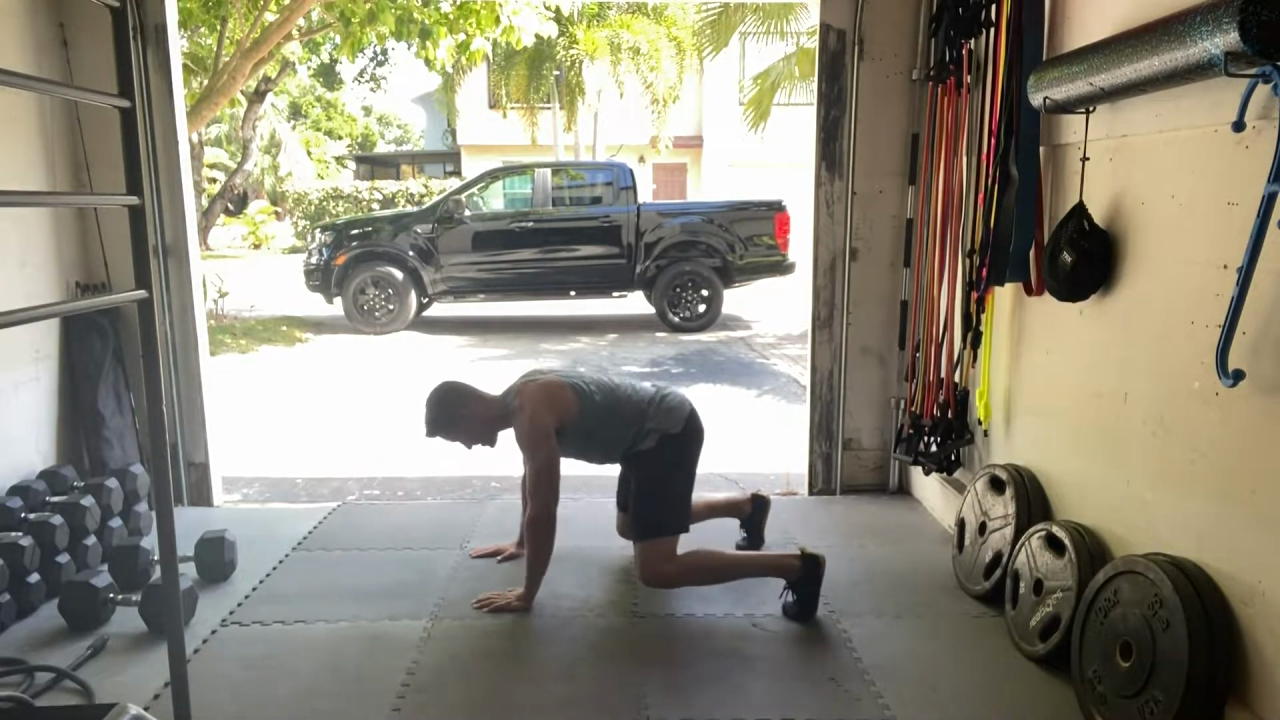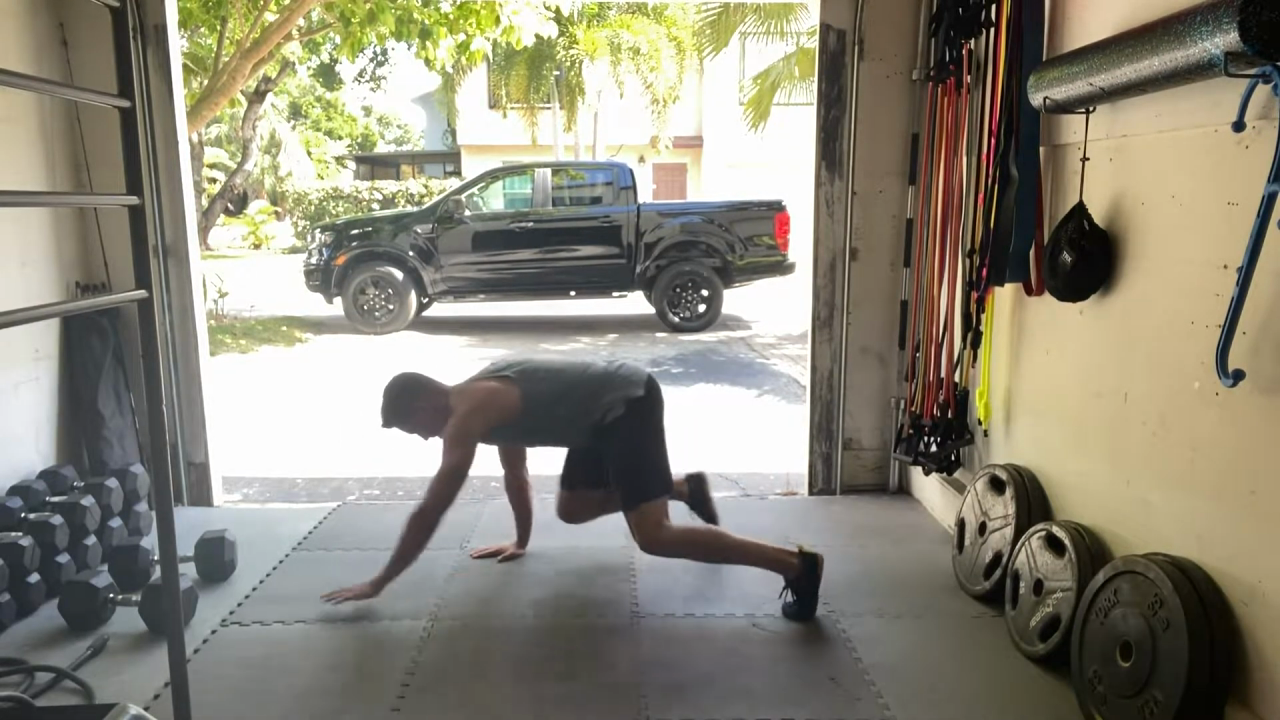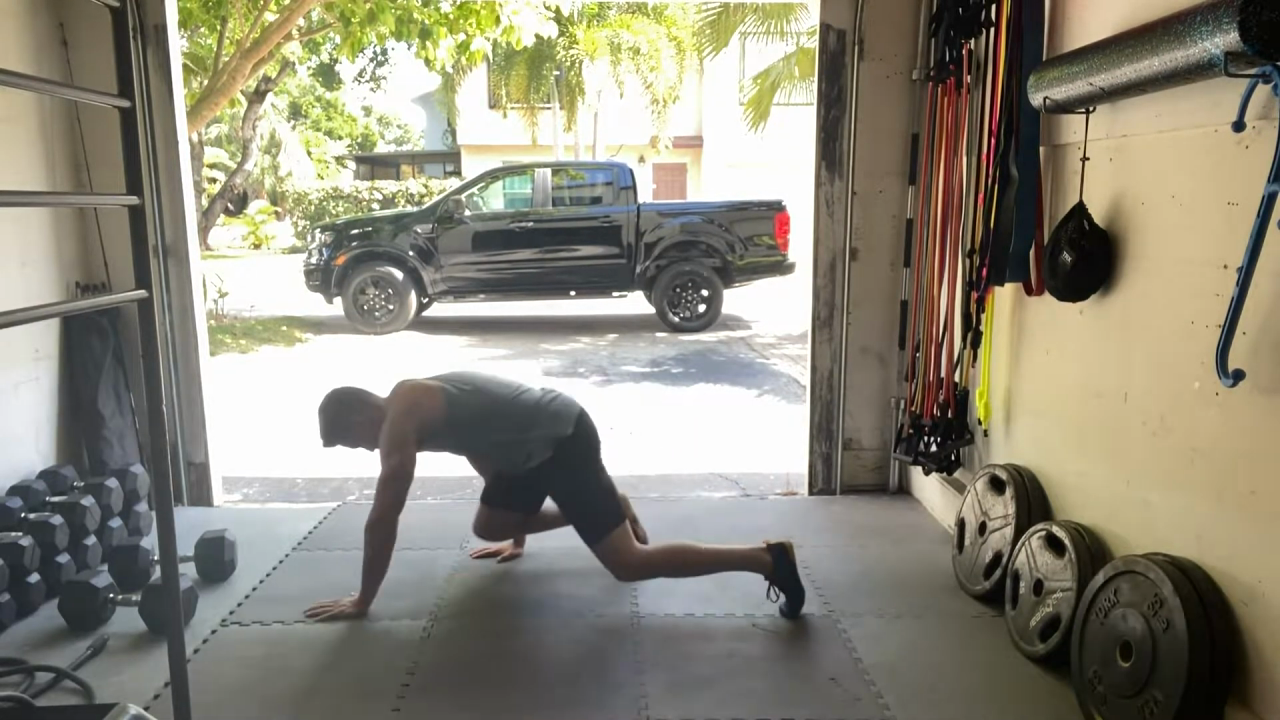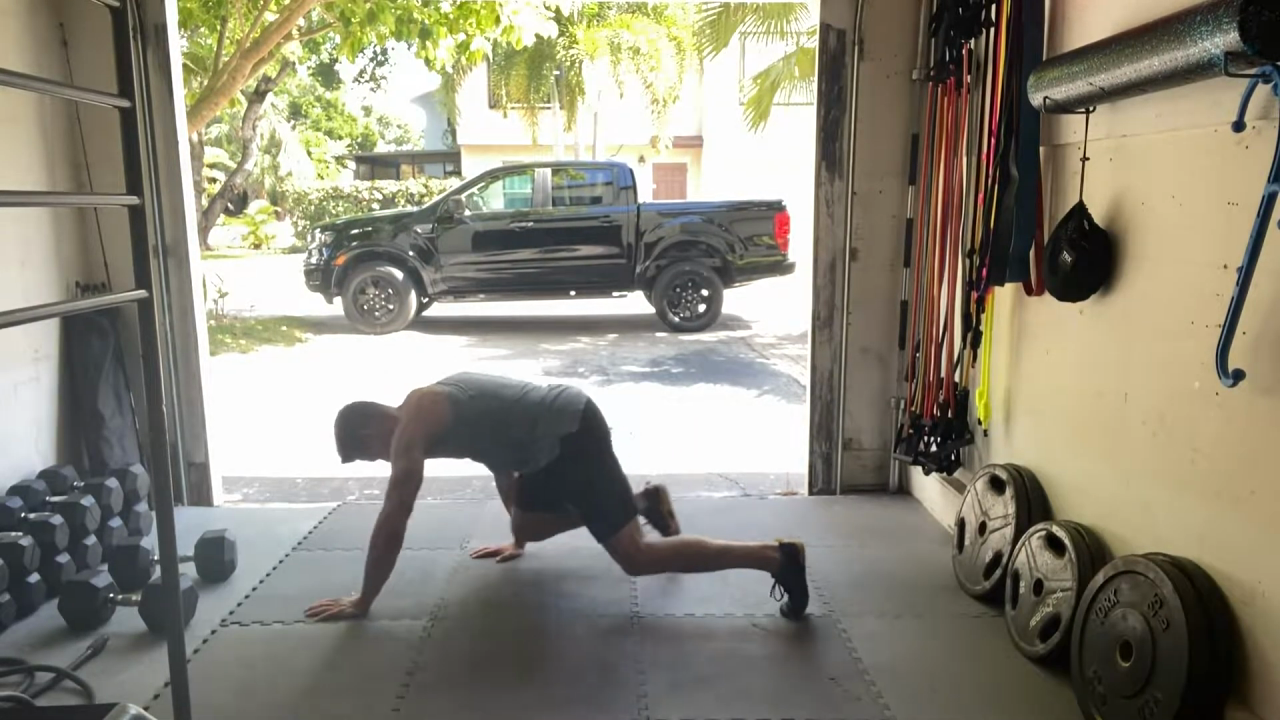
dt=0.3s
person 1, frame 1
left shoulder: (530, 414)
right shoulder: (521, 400)
left elbow: (543, 510)
right elbow: (533, 478)
left wrist: (527, 594)
right wrist: (520, 543)
left hip: (668, 434)
right hip: (655, 431)
left knee: (657, 571)
right knee: (630, 527)
left ankle: (796, 566)
right ankle: (748, 505)
person 1, frame 2
left shoulder: (469, 413)
right shoulder: (484, 395)
left elbow: (432, 509)
right elbow: (514, 469)
left wrist: (378, 583)
right wrist: (521, 540)
left hip: (630, 402)
right hip: (608, 407)
left knee: (654, 537)
right knee: (572, 510)
left ankle: (795, 564)
right ankle: (683, 488)
person 1, frame 3
left shoulder: (398, 417)
right shoulder: (424, 399)
left elbow: (383, 518)
right elbow: (489, 462)
left wrist: (361, 601)
right wrist: (517, 540)
left hip: (559, 442)
right hip: (544, 440)
left knee: (629, 564)
right knee: (488, 527)
left ankle: (768, 559)
right ankle: (608, 506)
person 1, frame 4
left shoulder: (410, 429)
right shoulder: (438, 406)
left elbow: (391, 521)
right elbow: (504, 466)
left wrist: (363, 601)
right wrist: (516, 540)
left hip: (569, 436)
right hip: (558, 435)
left knee: (637, 557)
right knee: (538, 526)
left ankle: (778, 557)
right ankle: (641, 500)
